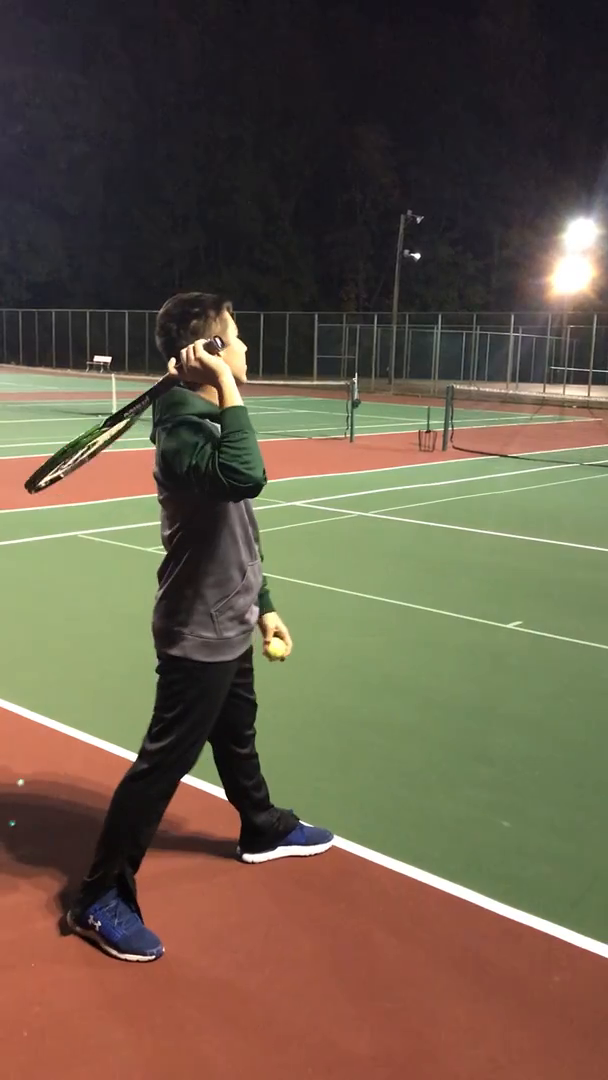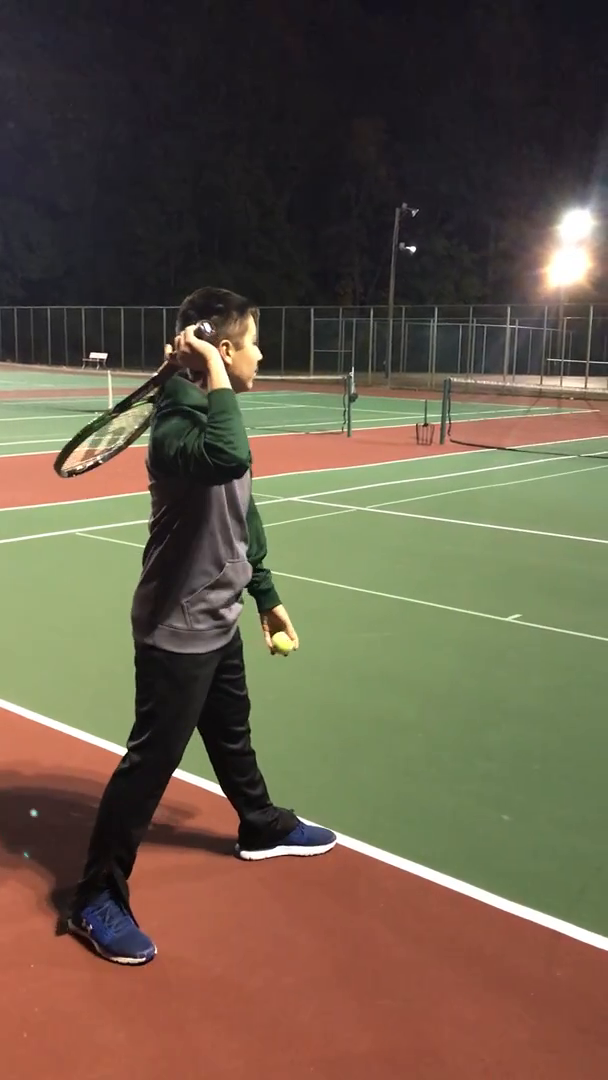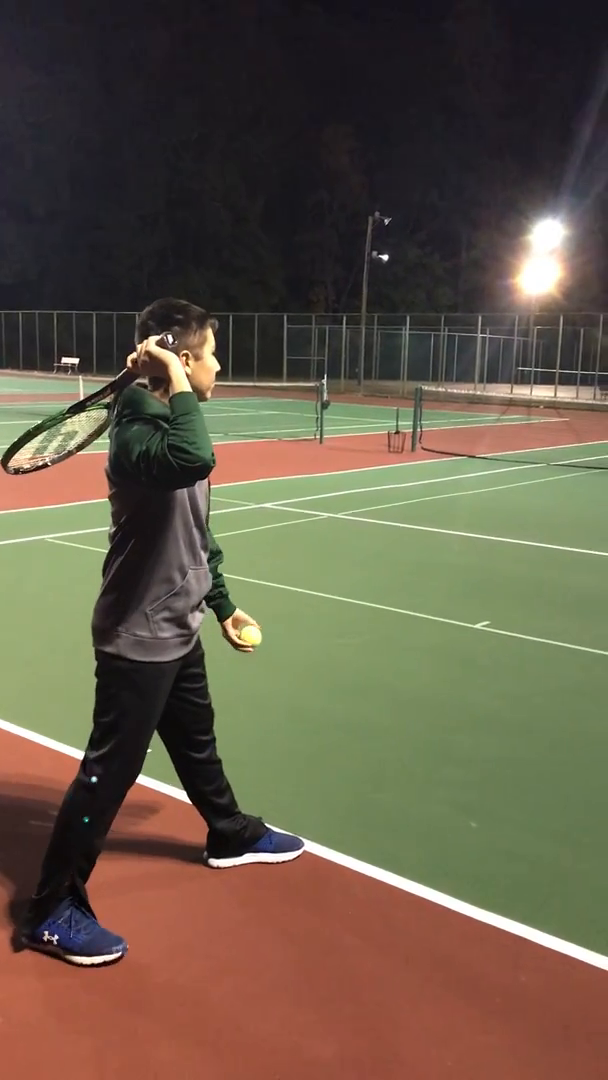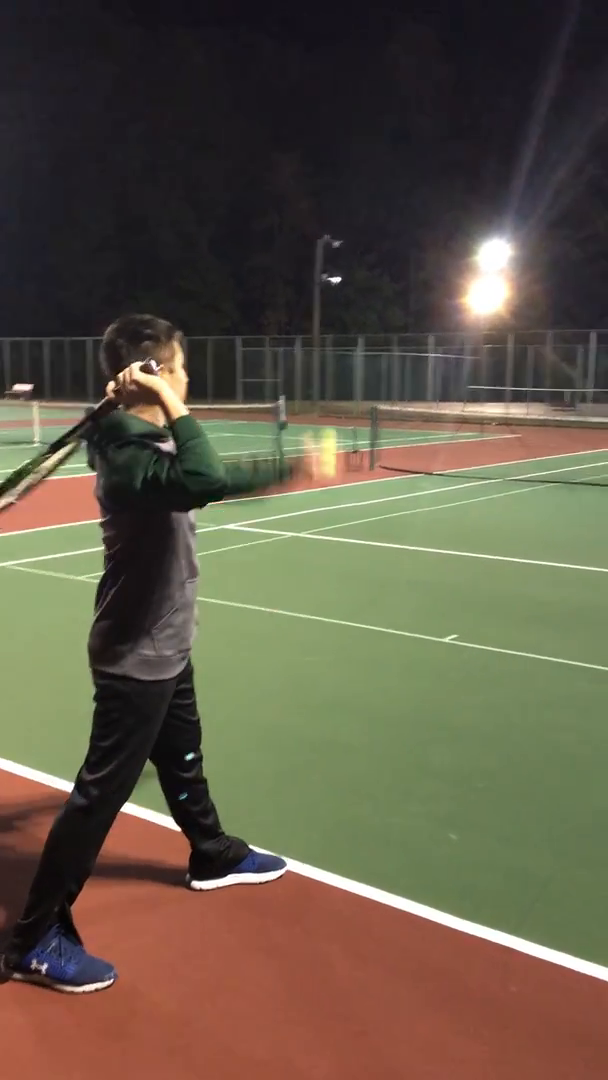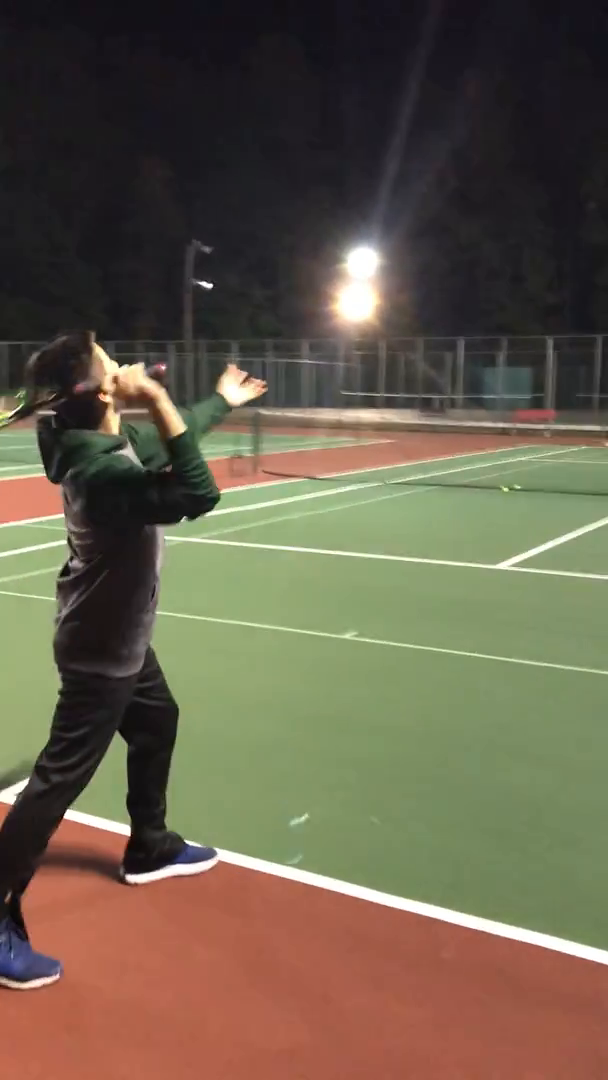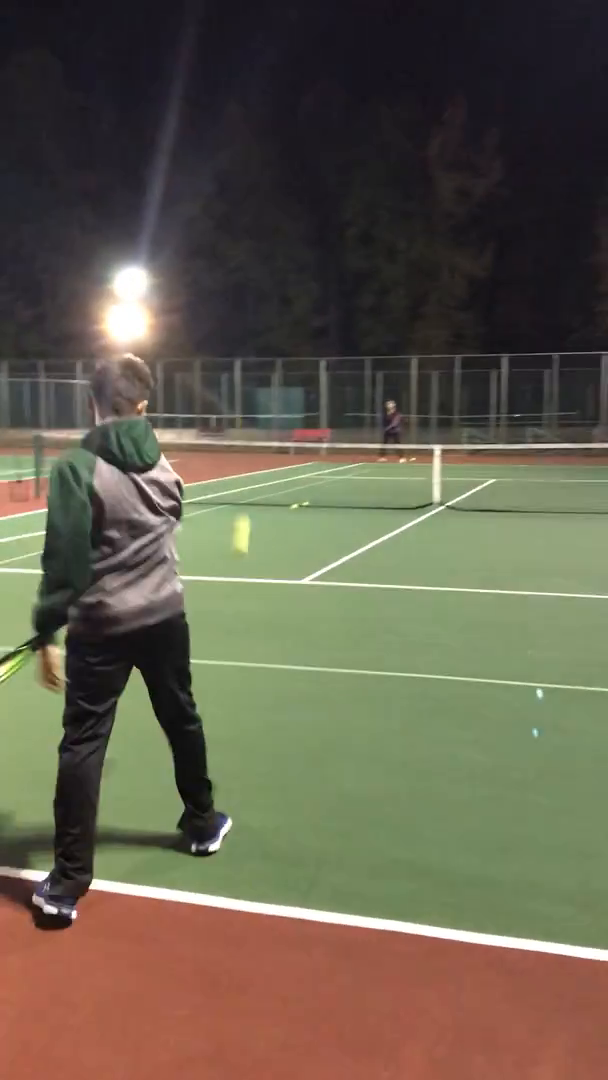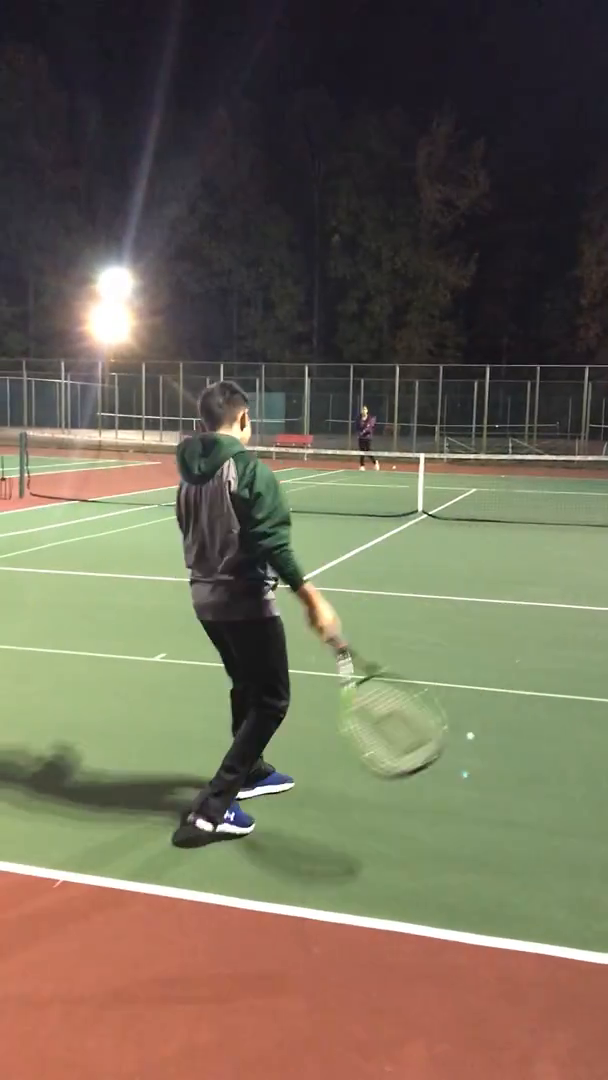
dt=0.7s
person 1, frame 1
left shoulder: (210, 422)
right shoulder: (185, 433)
right elbow: (247, 478)
left wrist: (262, 605)
right wrist: (228, 389)
left hip: (228, 624)
right hip: (198, 631)
left knee: (237, 737)
right knee: (165, 761)
left ankle: (264, 830)
right ankle: (101, 899)
person 1, frame 2
left shoulder: (211, 416)
right shoulder: (176, 426)
left elbow: (242, 518)
right elbow: (230, 459)
left wrist: (267, 596)
right wrist: (214, 375)
left hip: (218, 619)
right hip: (176, 629)
left knee: (231, 731)
right knee: (152, 758)
left ankle: (263, 827)
right ankle: (96, 898)
person 1, frame 3
left shoulder: (168, 426)
right shoulder: (137, 434)
right elbow: (194, 460)
left wrist: (223, 604)
right wrist: (176, 383)
left hip: (177, 629)
right hip: (137, 637)
left knee: (196, 739)
right knee: (109, 770)
left ankle: (231, 835)
right ankle: (54, 911)
person 1, frame 4
left shoulder: (157, 441)
right shoulder: (127, 455)
left elbow: (219, 476)
right elbow: (202, 481)
left wrist: (289, 469)
right wrist: (168, 403)
left hip: (165, 645)
right hip: (133, 655)
left knee: (182, 755)
right knee: (104, 790)
left ankle: (213, 855)
person 1, frame 5
left shoulder: (106, 445)
right shoulder: (102, 472)
left elbow: (168, 442)
right elbow: (197, 495)
left wrist: (220, 402)
right wrist: (157, 402)
left hip: (118, 636)
right hip: (101, 647)
left knee: (157, 724)
right knee: (60, 778)
left ankle: (150, 846)
person 1, frame 6
left shoulder: (77, 469)
right shoulder: (165, 466)
left elbow: (63, 563)
left wrist: (49, 638)
left hip: (102, 626)
right hip: (164, 615)
left knee: (82, 743)
right knee: (182, 721)
left ankle: (70, 881)
right ankle: (203, 824)
person 1, frame 7
left shoulder: (188, 475)
right shoulder: (251, 470)
right elbow: (272, 543)
right wrist: (312, 598)
left hip: (207, 601)
right hip: (246, 603)
left knee: (248, 688)
right knee: (270, 700)
left ankle: (248, 771)
right ankle: (212, 807)
